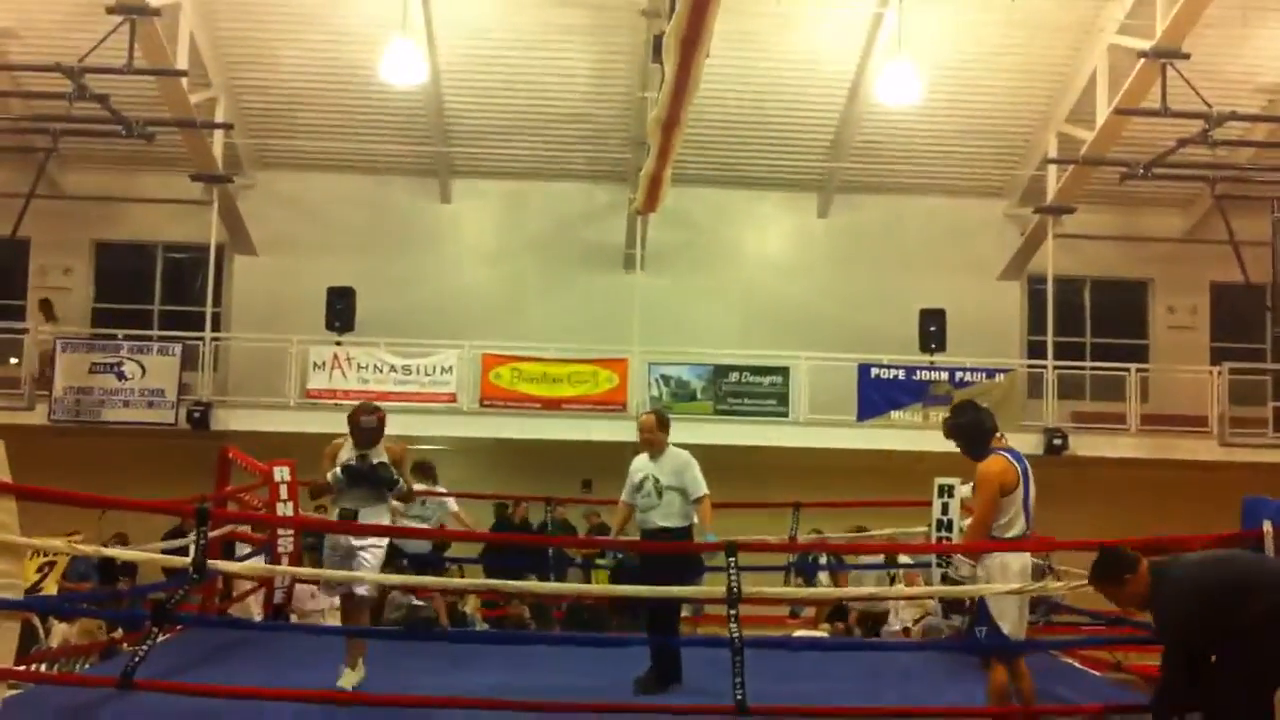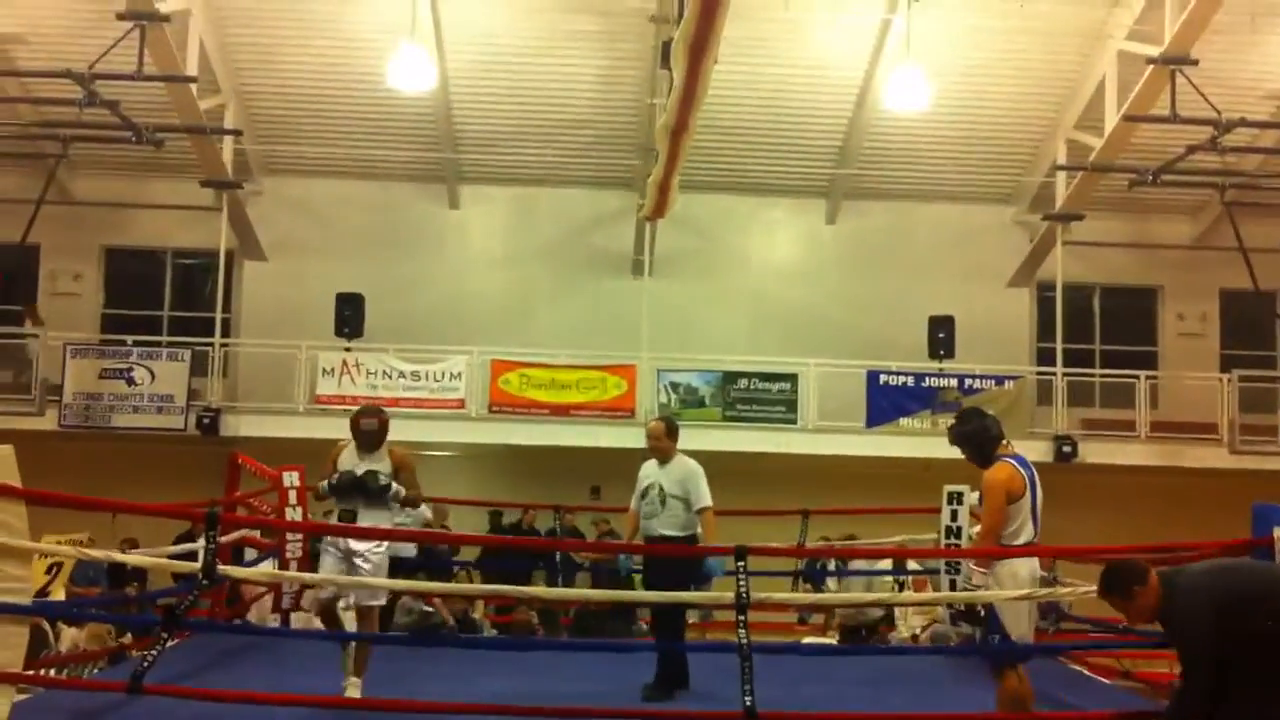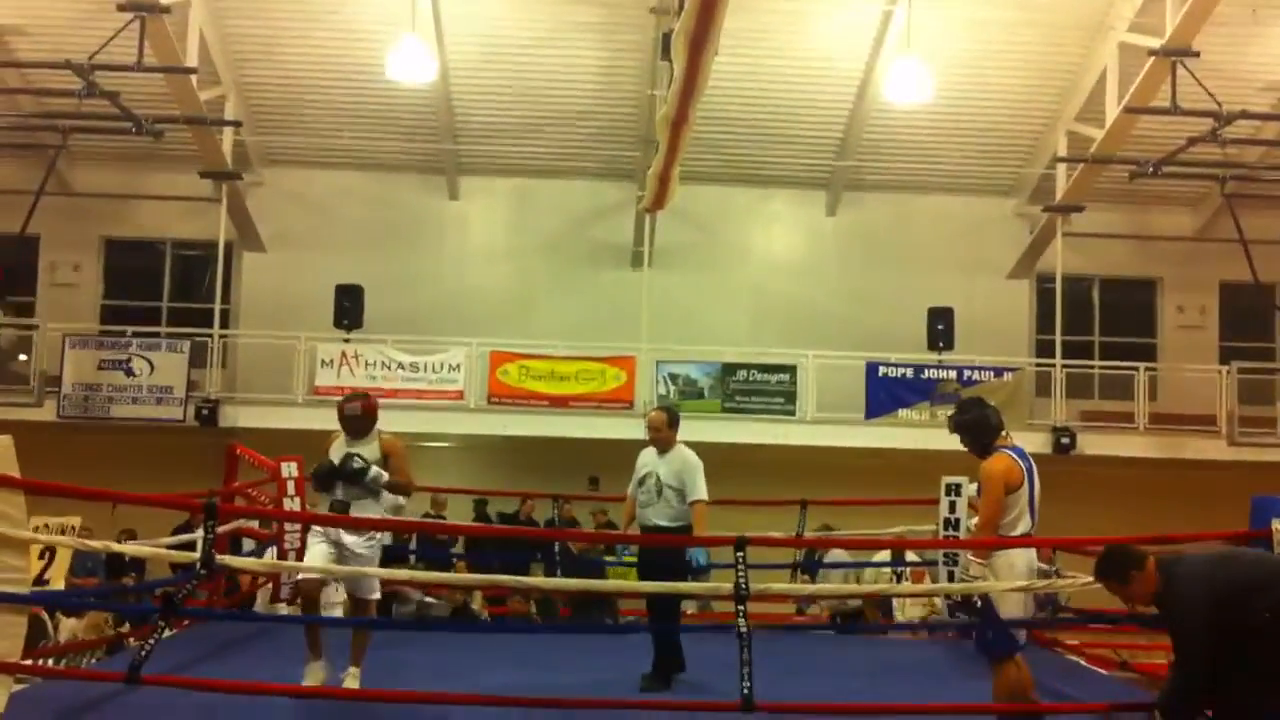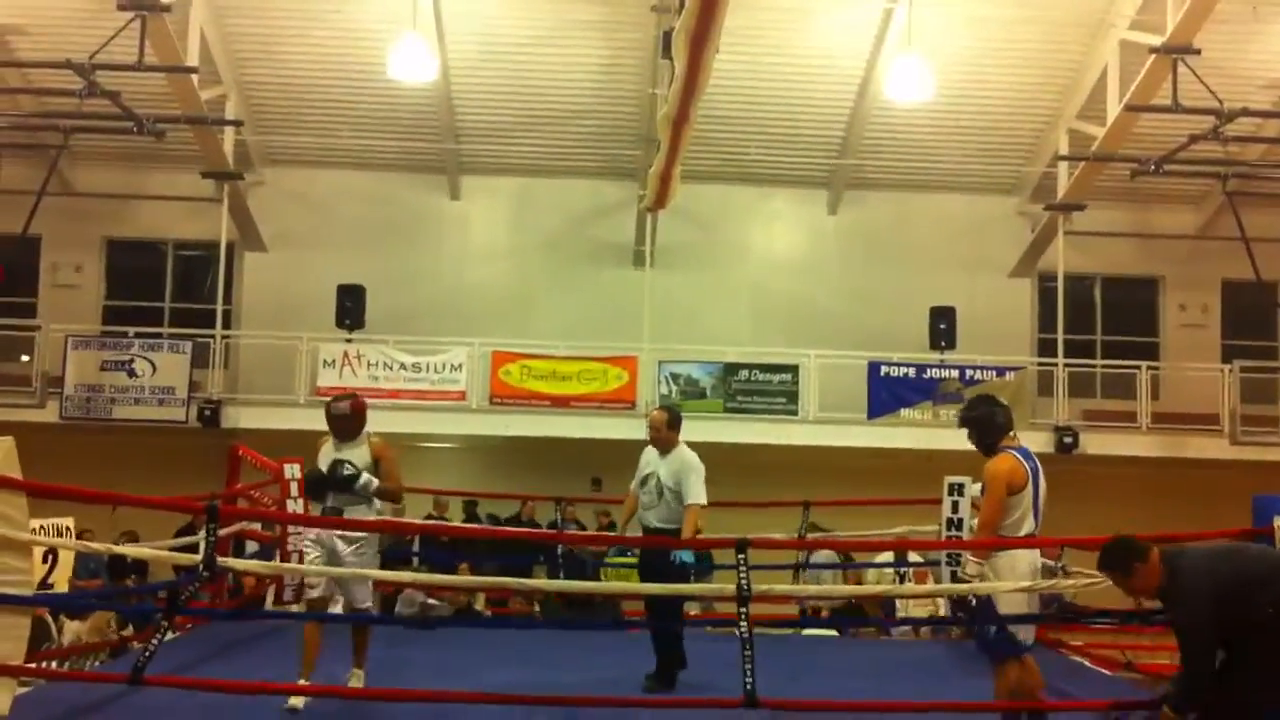
dt=0.2s
person 1, frame 1
left shoulder: (991, 467)
right shoulder: (1017, 459)
left elbow: (980, 528)
left hip: (996, 561)
right hip: (1017, 557)
left knee: (993, 654)
right knee: (1012, 651)
right ankle: (1029, 711)
person 1, frame 2
left shoulder: (997, 475)
right shoulder: (1024, 466)
left elbow: (989, 538)
left wrist: (972, 586)
left hip: (1005, 570)
right hip: (1025, 564)
left knee: (1002, 662)
right knee: (1013, 659)
right ankle: (1028, 713)
person 1, frame 3
left shoulder: (995, 465)
right shoulder: (1022, 457)
left elbow: (986, 528)
left wrist: (970, 576)
left hip: (1003, 560)
right hip: (1023, 555)
left knee: (999, 653)
right knee: (1010, 649)
right ankle: (1030, 709)
person 1, frame 4
left shoulder: (999, 466)
right shoulder: (1029, 458)
left elbow: (987, 529)
left wrist: (968, 575)
left hip: (1004, 561)
right hip: (1027, 556)
left knee: (1002, 654)
right knee: (1019, 650)
person 2, frame 1
left shoulder: (394, 453)
right shoulder: (336, 449)
left elbow: (407, 495)
right elbow: (314, 492)
left wrist: (393, 482)
right wrist: (341, 474)
left hip: (372, 531)
left knee: (362, 599)
right knee: (347, 599)
left ankle: (350, 672)
right ankle: (355, 660)
person 2, frame 2
left shoulder: (397, 457)
right shoulder: (340, 451)
left elbow: (416, 500)
right elbow: (318, 494)
left wrist: (389, 488)
right wrist: (331, 485)
left hip: (373, 537)
right hip: (337, 533)
left knee: (366, 608)
right knee: (323, 604)
left ankle: (355, 679)
right ankle: (348, 648)
person 2, frame 3
left shoulder: (388, 445)
right shoulder: (334, 441)
left elbow: (406, 487)
right elbow: (317, 484)
left wrist: (370, 473)
right wrist: (319, 476)
left hip: (364, 528)
right hip: (327, 523)
left knee: (362, 600)
right knee: (307, 588)
left ankle: (354, 671)
right ankle: (315, 660)
person 2, frame 4
left shoulder: (378, 448)
right shoulder: (323, 444)
left elbow: (396, 493)
left wrist: (361, 480)
right wrist: (310, 484)
left hip: (356, 534)
right hip: (318, 530)
left knee: (359, 607)
right knee: (315, 606)
left ankle: (357, 672)
right ankle: (304, 683)
person 3, frame 1
left shoulder: (682, 460)
right shoulder: (637, 463)
left elbow: (701, 498)
right elbow: (627, 502)
left wrist: (708, 534)
right wrist: (613, 536)
left hip: (675, 541)
right hip: (648, 541)
left knee: (664, 609)
right knee: (652, 609)
left ankle: (661, 674)
right ankle: (669, 670)
person 3, frame 2
left shoulder: (689, 469)
right shoulder: (646, 468)
left elbow: (705, 510)
right elbow: (636, 509)
left wrist: (710, 548)
right wrist: (626, 545)
left hip: (678, 549)
right hip: (653, 549)
left knee: (668, 617)
right knee: (661, 617)
left ankle: (665, 682)
right ankle: (677, 676)
person 3, frame 3
left shoulder: (687, 460)
right shoulder: (645, 455)
left elbow: (698, 502)
right elbow: (633, 496)
left wrist: (698, 540)
right wrist: (623, 531)
left hip: (674, 540)
right hip: (648, 538)
left knee: (664, 607)
right knee: (656, 606)
left ankle: (662, 673)
right ankle: (673, 662)
person 3, frame 4
left shoulder: (688, 461)
right shoulder: (648, 454)
left elbow: (694, 505)
right elbow: (635, 493)
left wrist: (685, 542)
right wrist: (621, 528)
left hip: (673, 541)
right hip: (650, 538)
left knee: (666, 608)
right knee: (654, 607)
left ankle: (665, 675)
right ankle: (674, 659)
